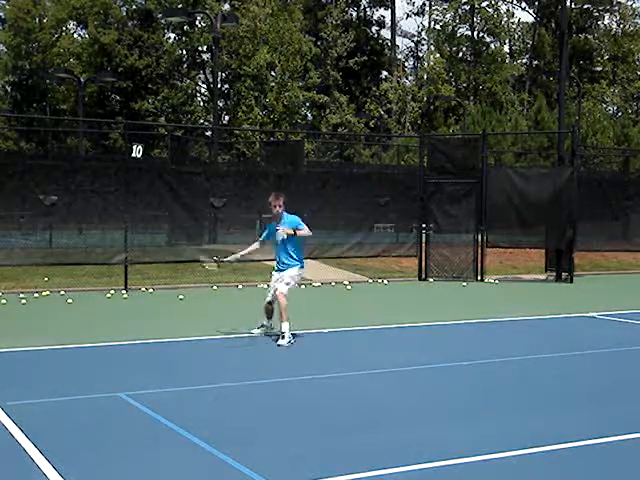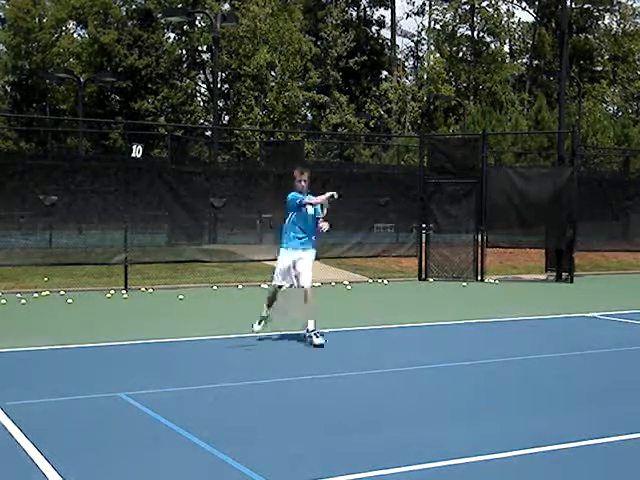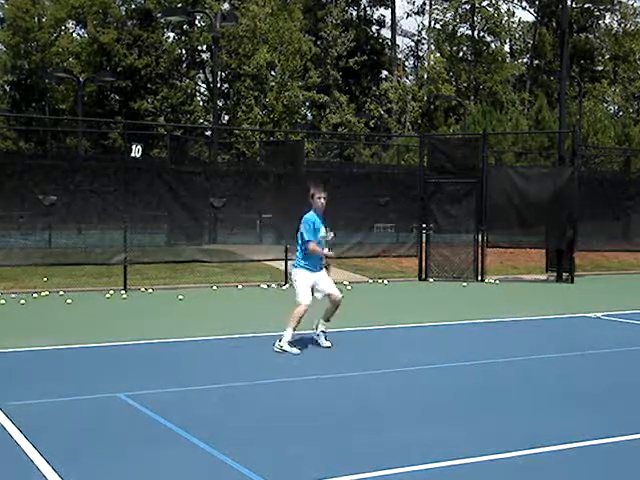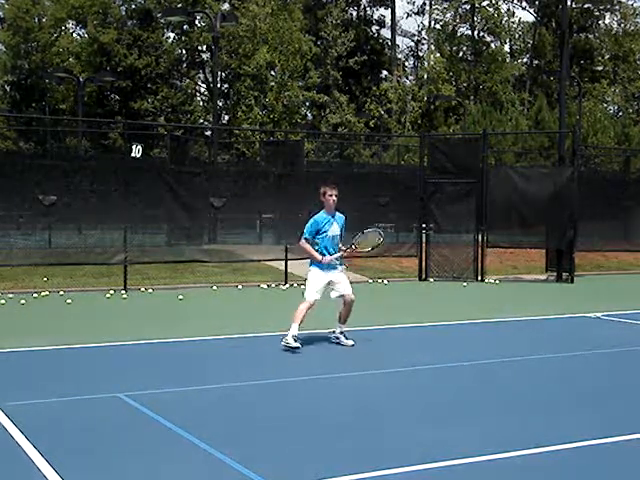
dt=0.3s
person 1, frame 1
left shoulder: (293, 219)
right shoulder: (271, 226)
left elbow: (308, 233)
right elbow: (259, 243)
left wrist: (292, 232)
right wrist: (240, 254)
left hip: (294, 267)
right hip: (279, 269)
left knee: (279, 293)
right knee: (268, 302)
left ankle: (286, 333)
right ankle: (267, 324)
person 1, frame 2
left shoulder: (316, 201)
right shoulder: (292, 197)
left elbow: (320, 223)
right elbow: (314, 201)
left wrist: (324, 225)
right wrist: (329, 195)
left hip: (306, 251)
right hip: (289, 249)
left knee: (306, 289)
right knee: (277, 286)
left ankle: (311, 329)
right ankle: (265, 315)
person 1, frame 3
left shoulder: (319, 219)
right shoulder: (308, 219)
right elbow: (310, 247)
left wrist: (324, 256)
right wrist: (326, 253)
left hip: (318, 269)
right hip: (303, 269)
left knee: (337, 298)
right knee: (304, 304)
left ankle: (320, 330)
right ankle: (283, 340)
person 1, frame 4
left shoulder: (341, 218)
right shoulder: (317, 220)
right elbow: (303, 243)
left wrist: (341, 249)
right wrist: (320, 258)
left hip: (337, 268)
right hip: (318, 268)
left knee: (349, 298)
right knee: (311, 300)
left ankle: (339, 332)
right ankle: (291, 336)
